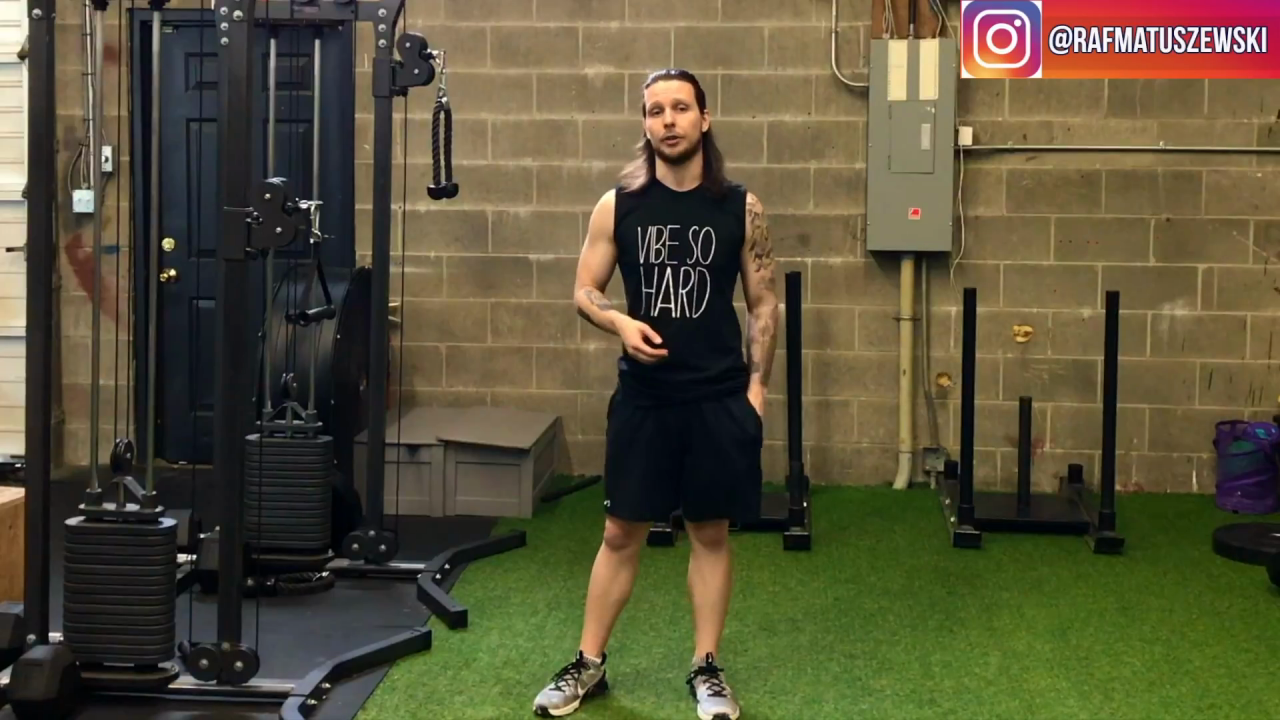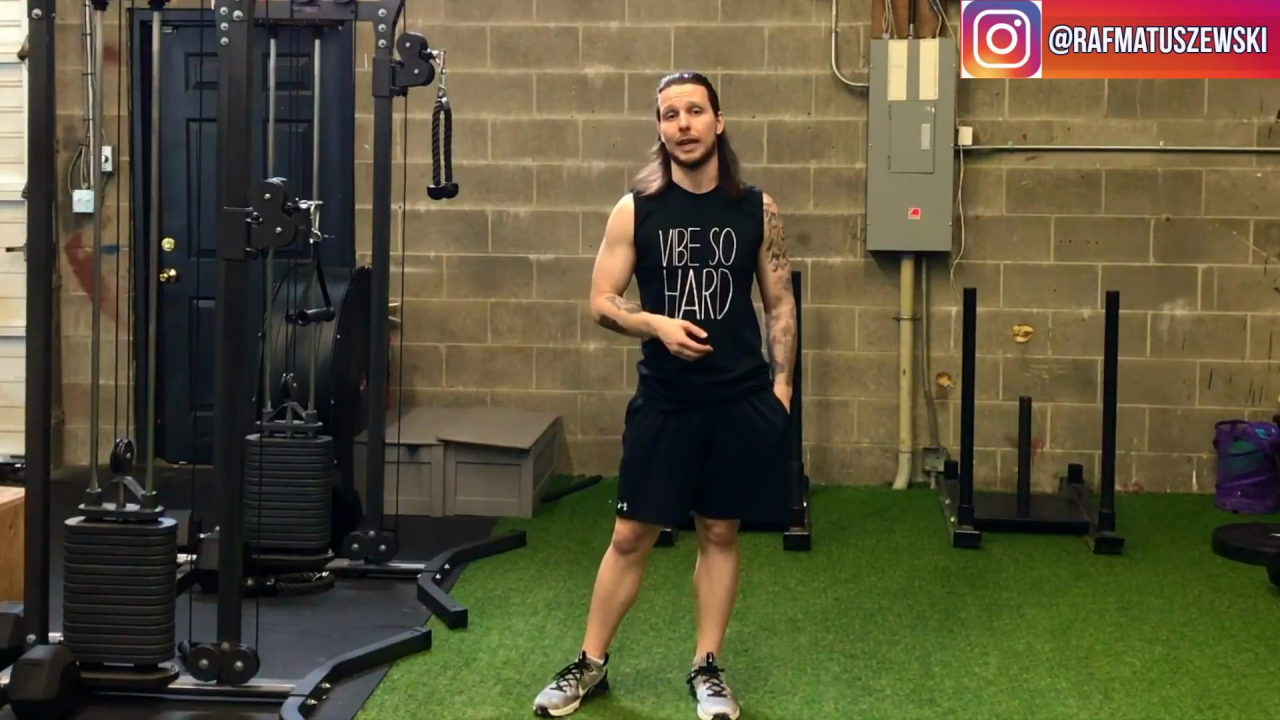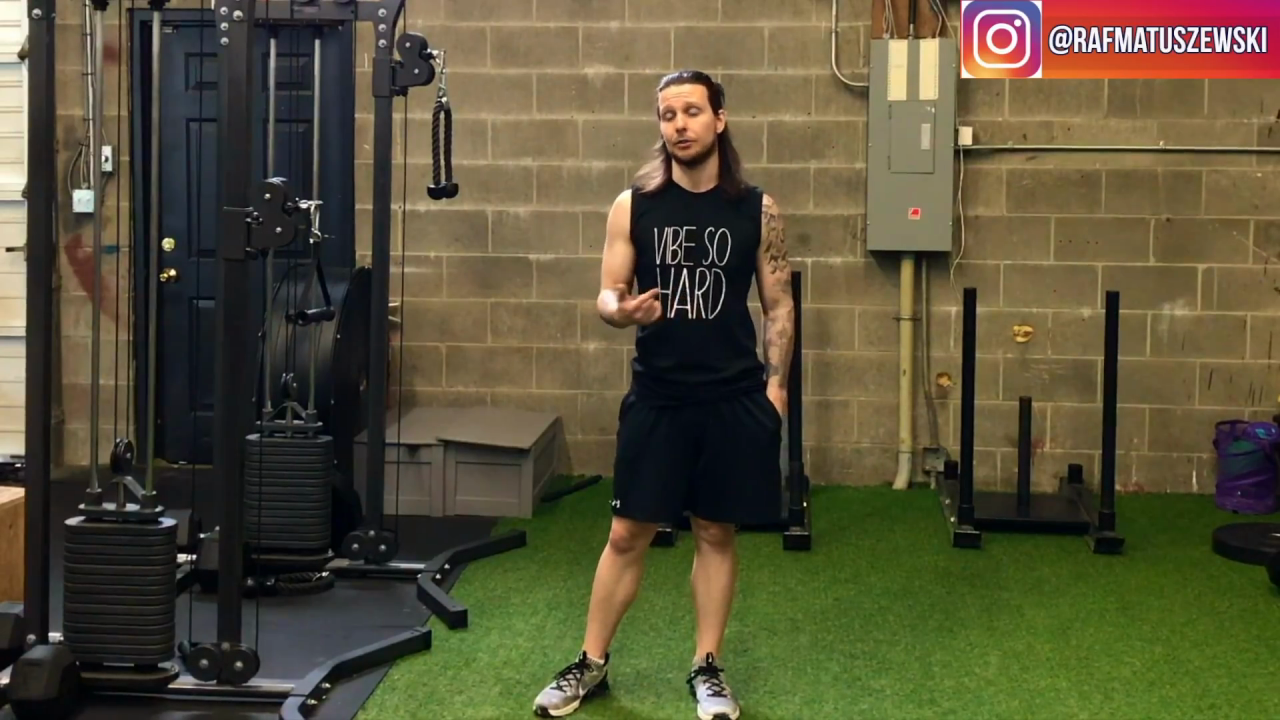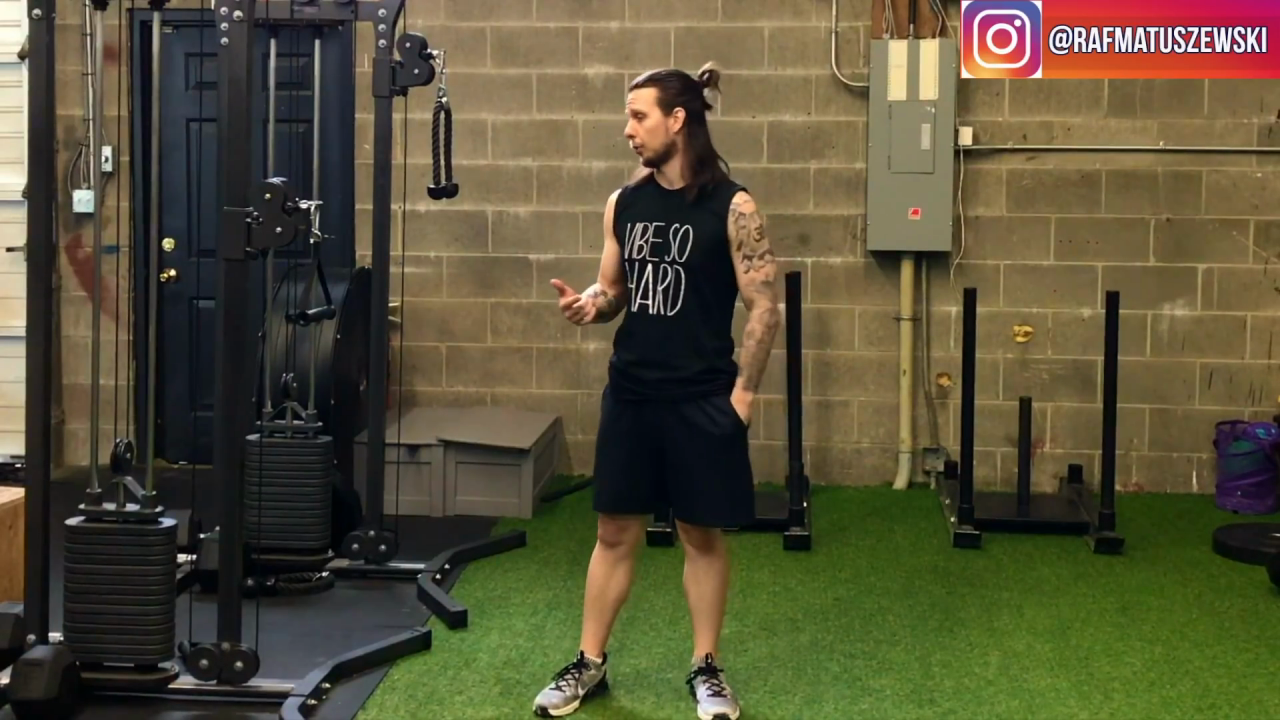
dt=0.4s
person 1, frame 1
left shoulder: (740, 207)
right shoulder: (617, 205)
left elbow: (762, 301)
right elbow: (585, 290)
left wrist: (757, 380)
right wrist: (619, 321)
left hip: (720, 397)
right hip: (644, 397)
left knee: (710, 532)
right knee: (622, 530)
right ankle: (588, 663)
person 1, frame 2
left shoulder: (757, 209)
right shoulder: (635, 210)
left elbow: (780, 302)
right elbow: (602, 299)
left wrist: (781, 382)
right wrist: (659, 324)
left hip: (741, 399)
right hip: (664, 399)
left knee: (721, 533)
right knee: (632, 534)
left ankle: (706, 667)
right ankle: (590, 663)
person 1, frame 3
left shoulder: (757, 209)
right shoulder: (634, 204)
left elbow: (779, 305)
right elbow: (606, 293)
left wrist: (775, 384)
right wrist: (625, 310)
left hip: (733, 398)
right hip: (656, 396)
left knee: (716, 533)
right knee: (628, 532)
left ankle: (706, 668)
right ankle: (591, 663)
person 1, frame 4
left shoulder: (732, 206)
right shoulder: (624, 203)
left elbow: (763, 305)
left wrist: (743, 389)
right wrist: (588, 304)
left hip: (701, 398)
right hip: (629, 394)
left knee: (701, 534)
right knee: (615, 529)
left ankle: (705, 667)
right ankle: (589, 663)
